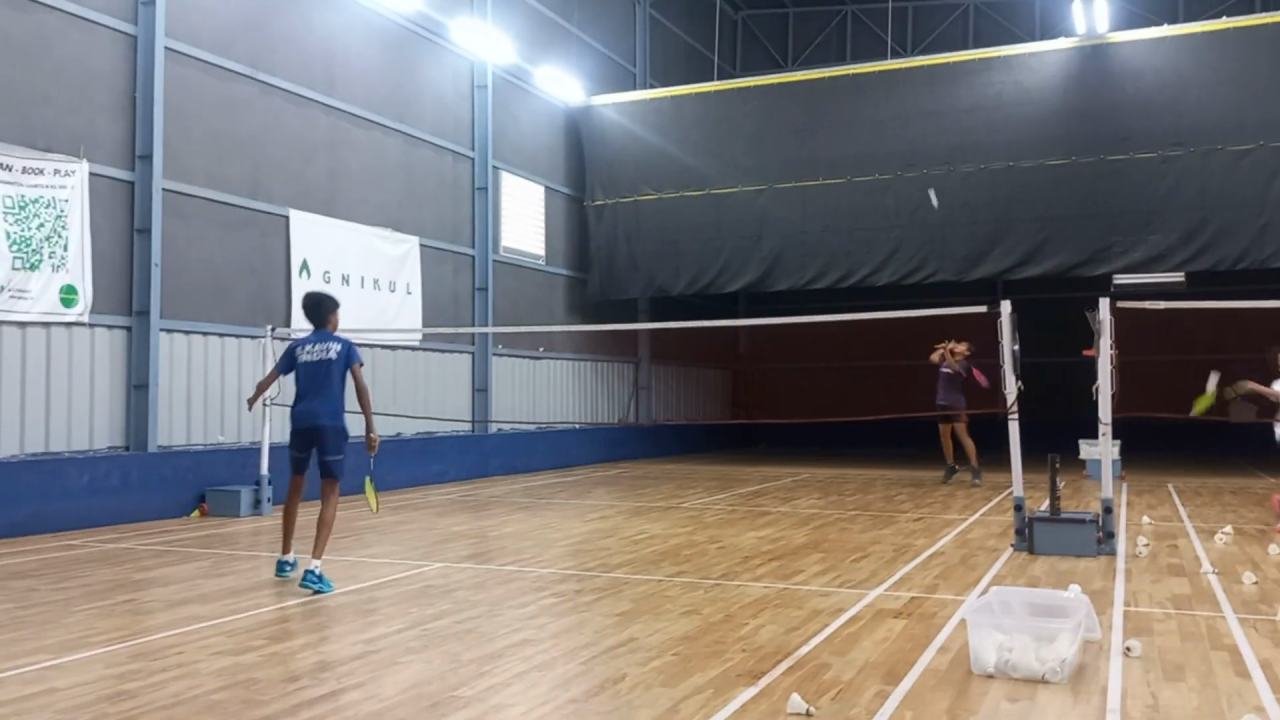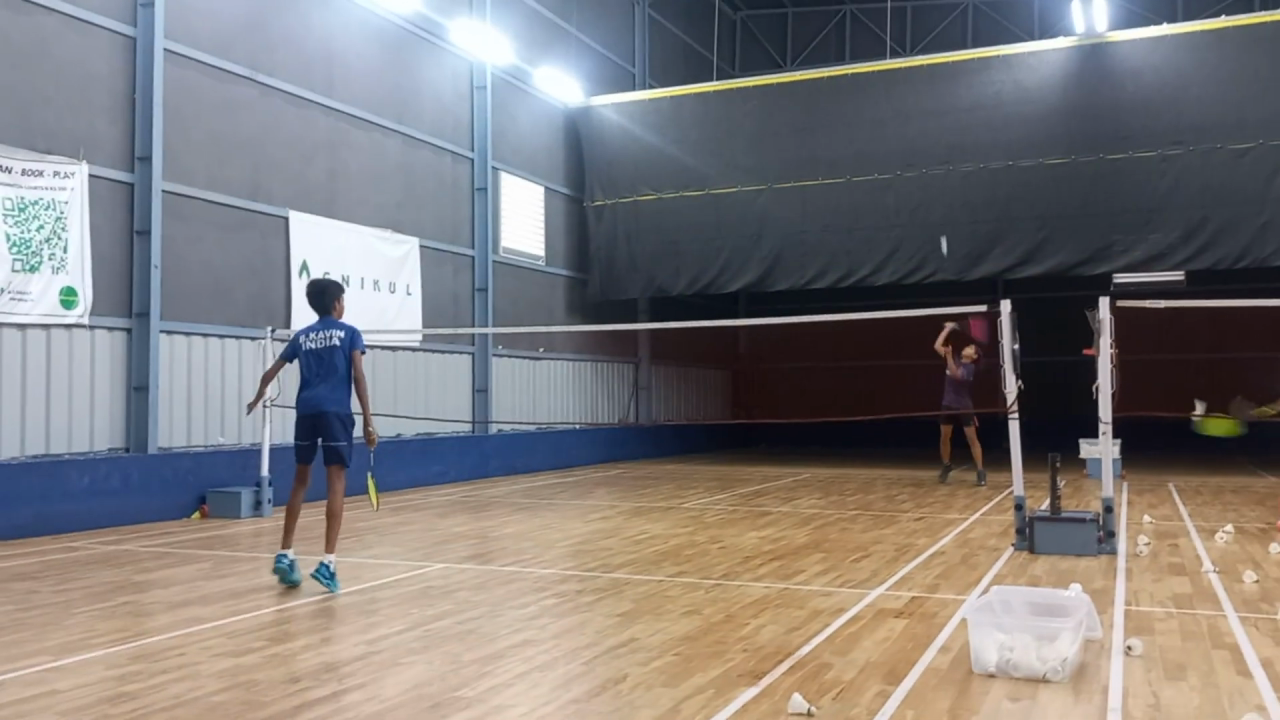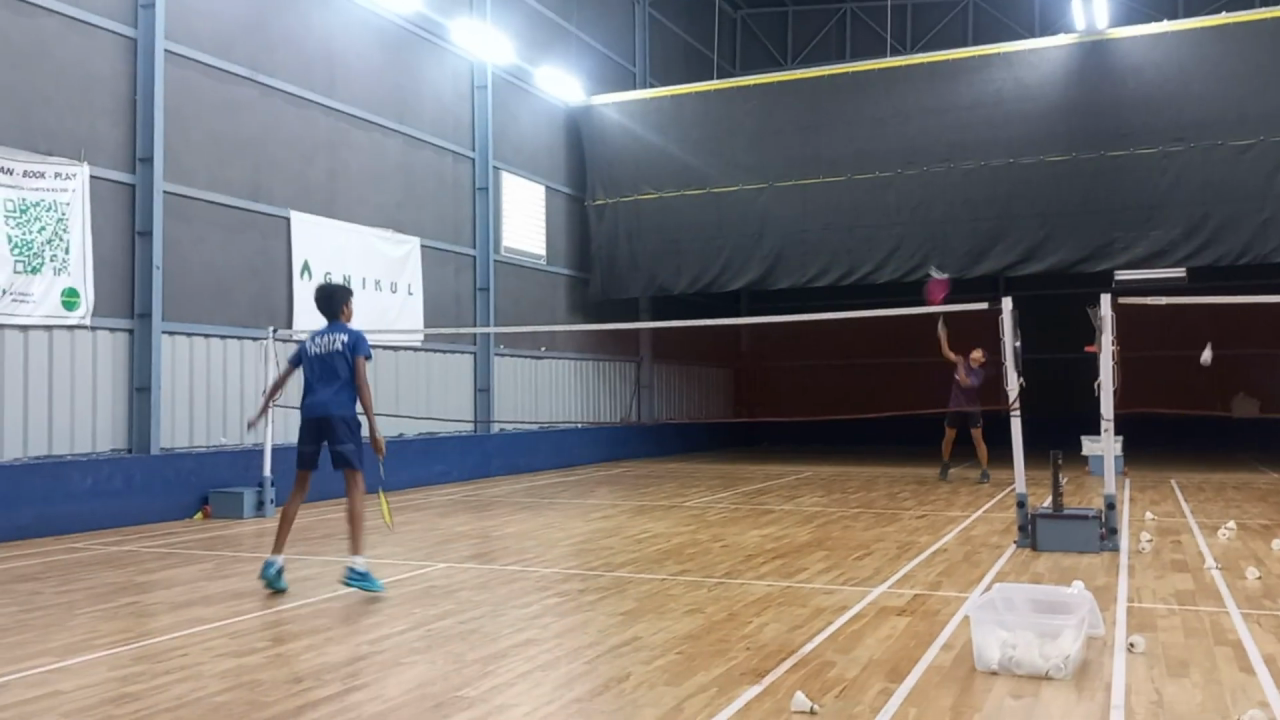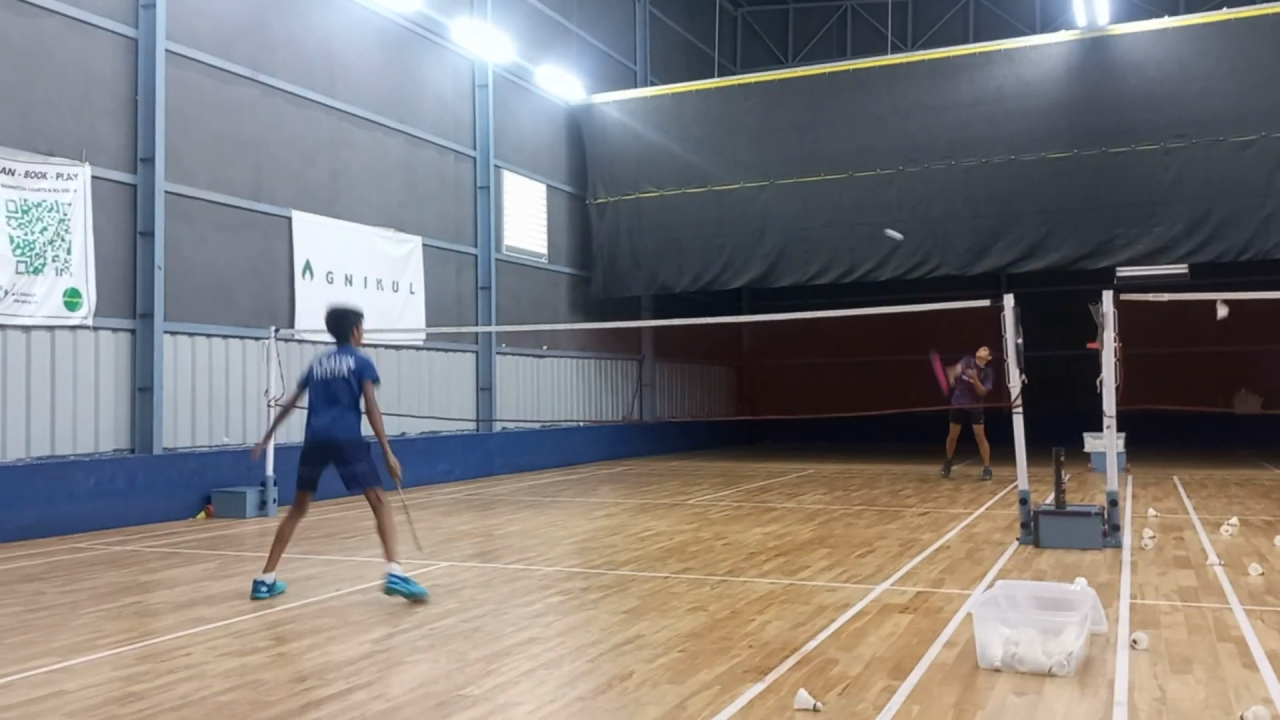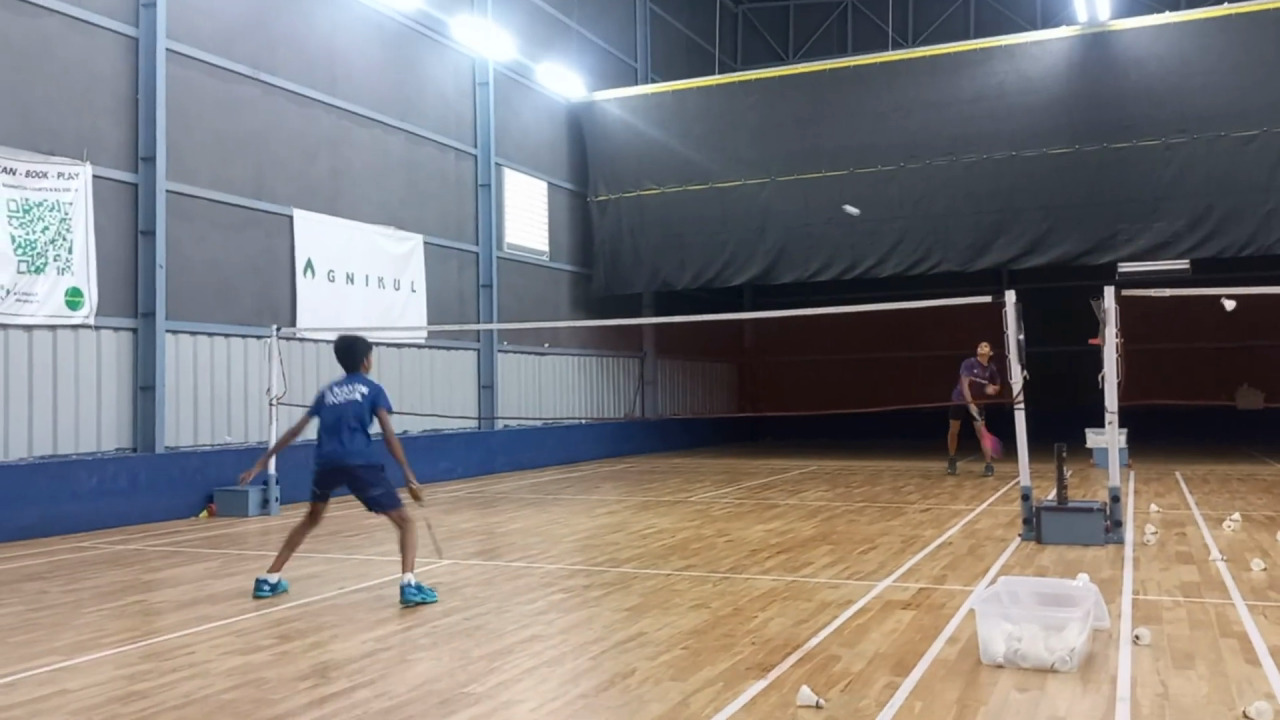
dt=0.1s
person 1, frame 1
left shoulder: (297, 347)
right shoulder: (345, 346)
left elbow: (267, 382)
right elbow: (360, 387)
left wrist: (254, 397)
right wrist: (370, 427)
left hip: (301, 423)
right hip: (330, 423)
left knee: (295, 490)
right knee: (330, 495)
left ankle: (286, 558)
right ankle: (314, 568)
person 1, frame 2
left shoulder: (302, 336)
right shoulder: (349, 332)
left elbow: (271, 373)
right elbow: (358, 377)
left wrist: (259, 396)
right wrist: (368, 420)
left hip: (306, 412)
right hip: (335, 411)
left knee: (300, 483)
right knee: (336, 485)
left ankle: (285, 555)
right ankle: (327, 562)
person 1, frame 3
left shoulder: (310, 340)
right shoulder: (354, 337)
left elbow: (280, 379)
right elbow: (361, 382)
left wrist: (263, 410)
right wrist: (374, 428)
left hip: (310, 418)
right hip: (339, 416)
left knee: (299, 490)
right knee: (356, 487)
left ankle: (275, 561)
right ankle: (357, 566)
person 1, frame 4
left shoulder: (318, 362)
right shoulder: (361, 361)
left elbow: (290, 405)
right elbow: (371, 408)
left wrist: (266, 438)
right wrist: (388, 453)
left hip: (315, 440)
right hip: (346, 439)
left knee: (298, 509)
right knee: (381, 505)
left ankle: (265, 579)
right ankle: (395, 574)
person 1, frame 5
left shoulder: (327, 391)
right shoulder: (372, 389)
left elbow: (296, 430)
right elbow: (388, 434)
left wrist: (262, 463)
right wrist: (408, 474)
left hip: (327, 463)
right hip: (360, 463)
left knee: (311, 518)
right knee: (405, 521)
left ankle: (269, 578)
right ankle: (408, 583)
